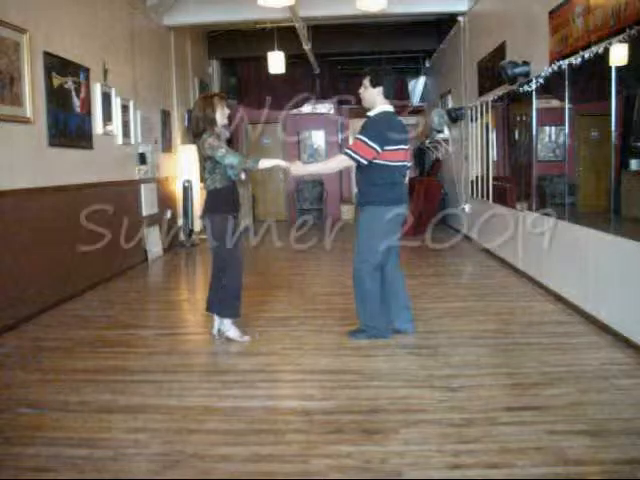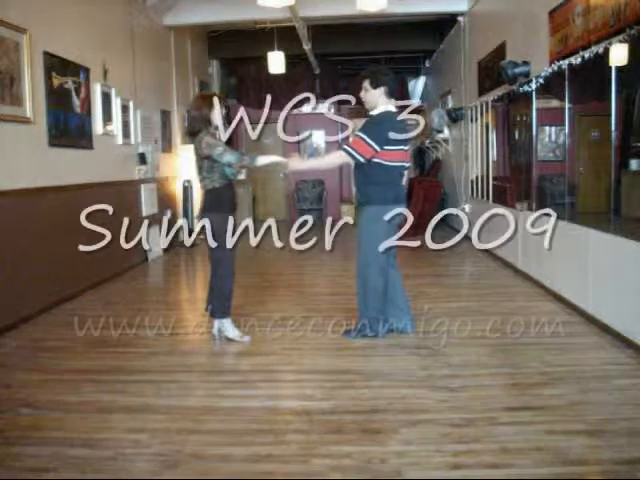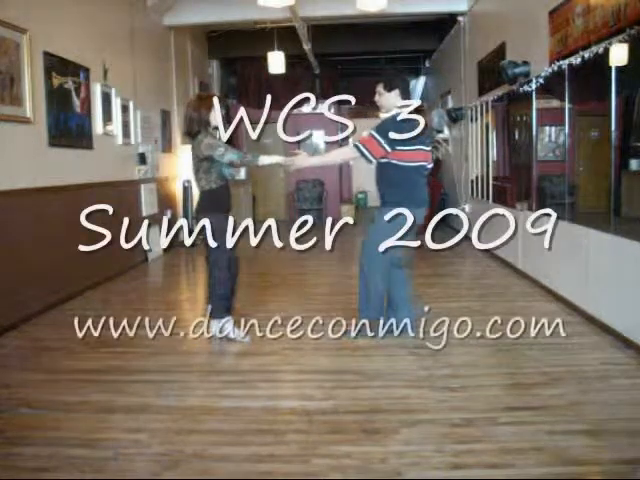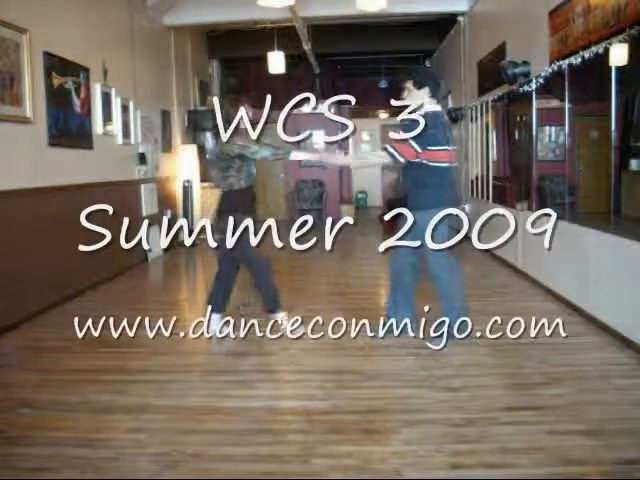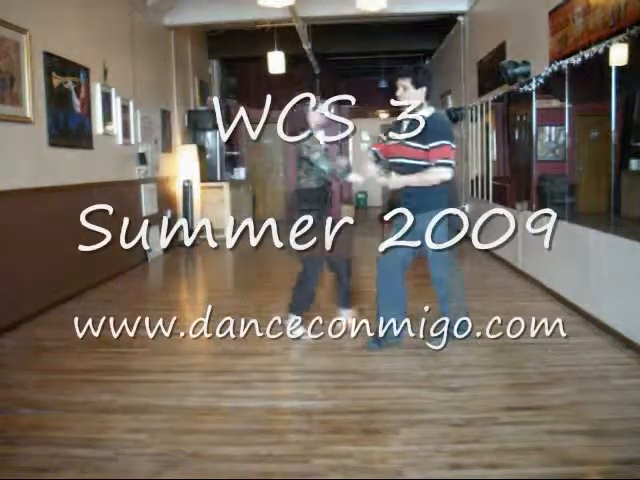
dt=0.5s
person 1, frame 1
left shoulder: (377, 124)
right shoulder: (397, 125)
left elbow: (346, 159)
left wrist: (303, 169)
left hip: (378, 206)
right hip: (395, 203)
left knee: (365, 264)
right knee: (388, 262)
left ankle: (374, 325)
right ankle: (400, 320)
person 1, frame 2
left shoulder: (378, 123)
right shoulder: (399, 124)
left elbow: (343, 156)
left wrist: (302, 164)
left hip: (378, 206)
right hip: (392, 203)
left knee: (371, 263)
right knee: (386, 261)
left ankle: (371, 324)
right ankle: (398, 319)
person 1, frame 3
left shoulder: (393, 125)
right shoulder: (417, 125)
left elbow: (352, 152)
right elbow: (425, 166)
left wrist: (309, 161)
left hip: (398, 206)
right hip: (413, 204)
left knee: (373, 259)
right knee: (394, 262)
left ankle: (371, 320)
right ankle: (400, 319)
person 1, frame 4
left shoulder: (425, 124)
right shoulder: (434, 121)
left elbow: (388, 156)
left wrist: (347, 160)
right wrist: (398, 173)
left hip: (433, 208)
right hip: (418, 207)
left knee: (440, 264)
right knee: (401, 261)
left ankle: (456, 324)
right ankle: (400, 318)
person 1, frame 5
left shoulder: (437, 126)
right shoulder: (399, 125)
left elbow: (444, 172)
right elbow: (378, 155)
left wrist: (402, 181)
right wrist: (377, 172)
left hip: (431, 212)
right hip: (403, 211)
left knee: (441, 269)
right knee: (388, 265)
left ankle: (456, 325)
right ankle: (390, 327)
person 2, frame 1
left shoulder: (215, 138)
right shoulder: (209, 140)
left elbow: (232, 168)
right elbow: (240, 162)
right wrist: (277, 162)
left hip: (223, 210)
right hip: (219, 212)
left knee: (223, 266)
right knee: (232, 266)
left ankle: (219, 322)
right ankle: (225, 323)
person 2, frame 2
left shoulder: (211, 138)
right shoulder: (206, 139)
left elbow: (231, 165)
right elbow: (238, 159)
right wrist: (275, 158)
left hip: (222, 210)
right hip: (216, 211)
left knee: (222, 265)
right knee: (224, 266)
left ankle: (219, 322)
right ankle: (223, 323)
person 2, frame 3
left shoulder: (207, 139)
right shoulder: (205, 140)
left elbow: (228, 165)
right elbow: (239, 157)
right wrist: (278, 159)
left hip: (217, 210)
right hip: (212, 211)
left knee: (229, 264)
right knee: (221, 266)
left ankle: (220, 320)
right ankle: (221, 323)
person 2, frame 4
left shoulder: (225, 142)
right shoulder: (235, 142)
right elbow: (271, 152)
left hip: (230, 211)
right hip: (238, 212)
left knee: (228, 266)
right knee: (260, 265)
left ankle: (215, 322)
right ankle: (278, 317)
person 2, frame 5
left shoulder: (317, 139)
right shoulder: (306, 140)
left elbow: (332, 167)
right elbow: (331, 168)
left hip: (322, 209)
right hip: (308, 209)
left knee: (342, 261)
right knee: (313, 266)
left ankle: (346, 311)
right ankle: (294, 319)
